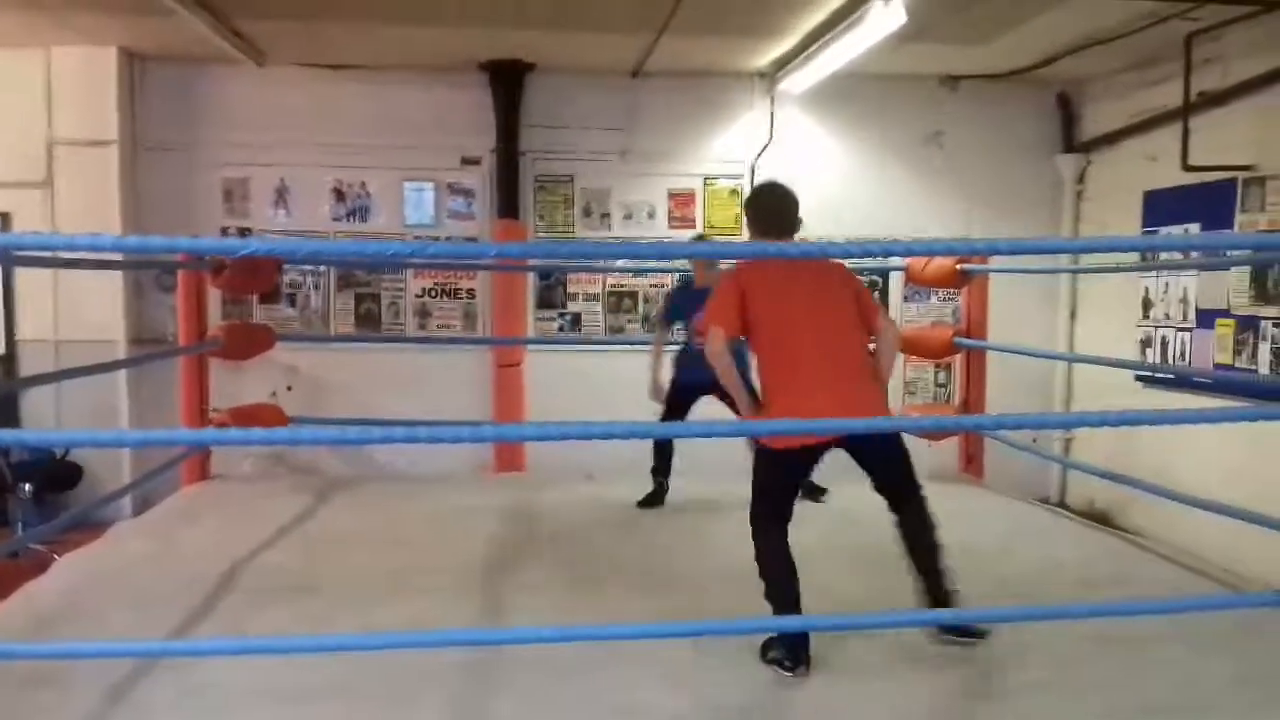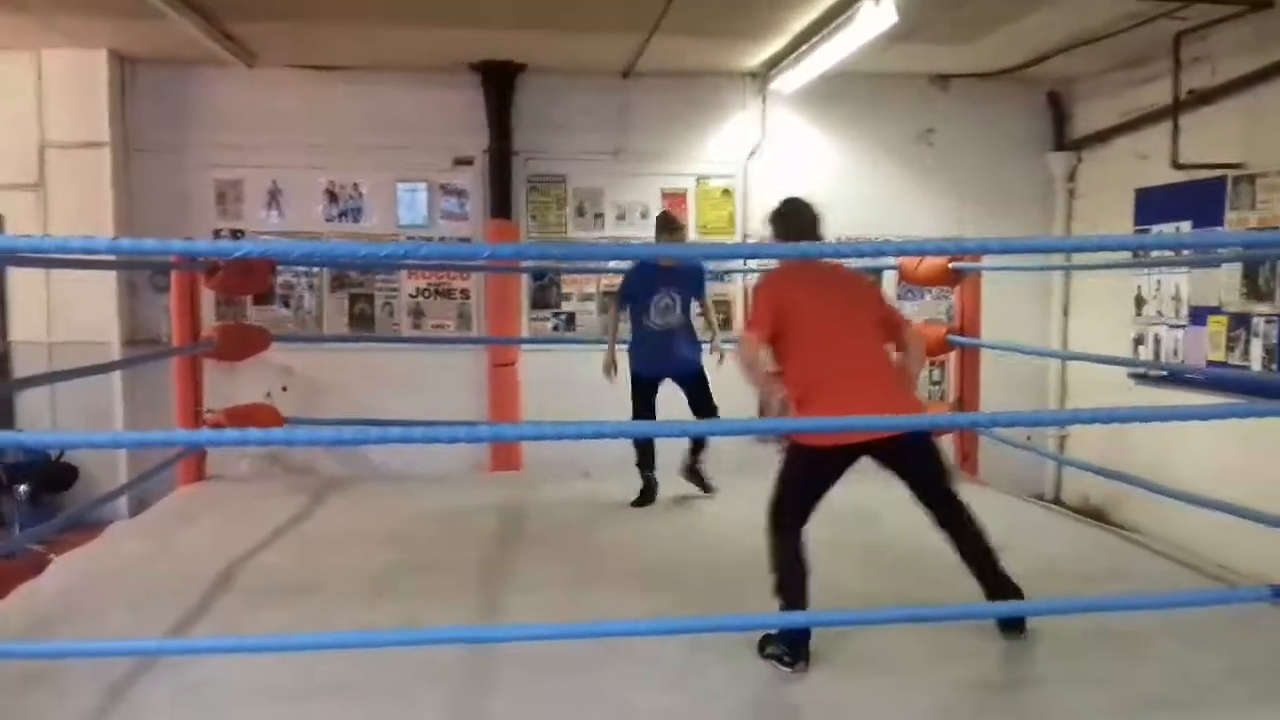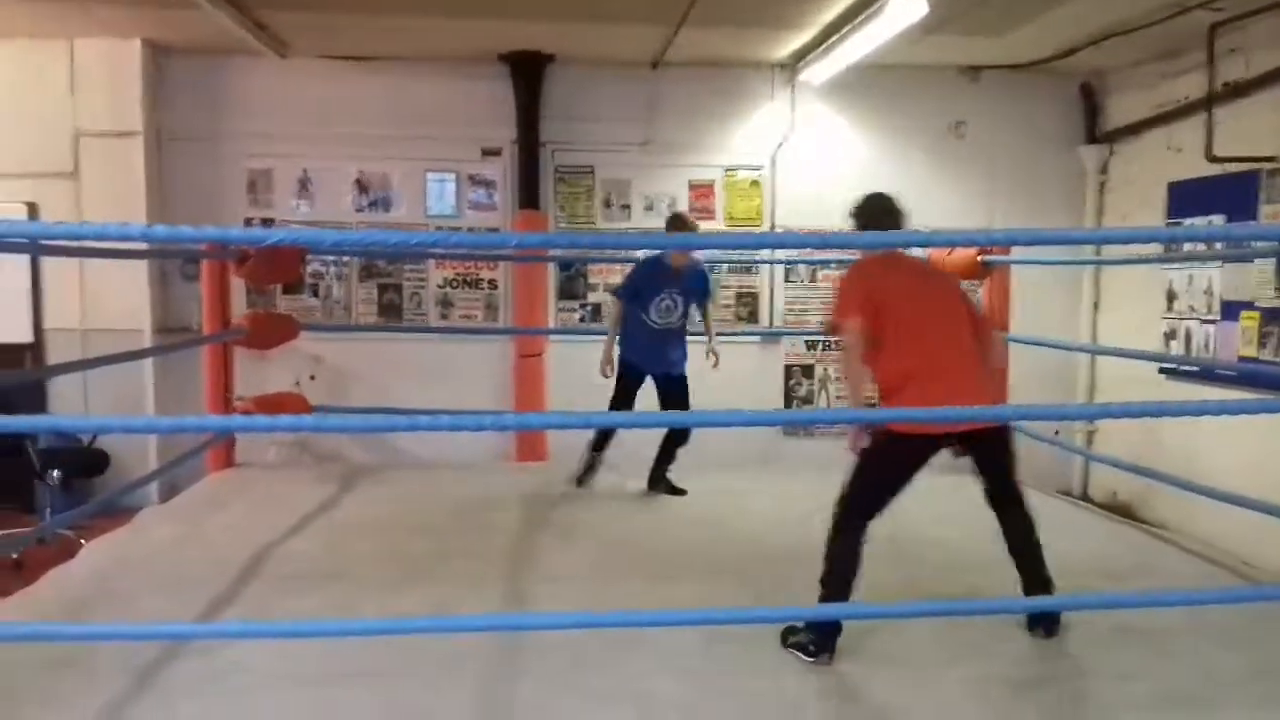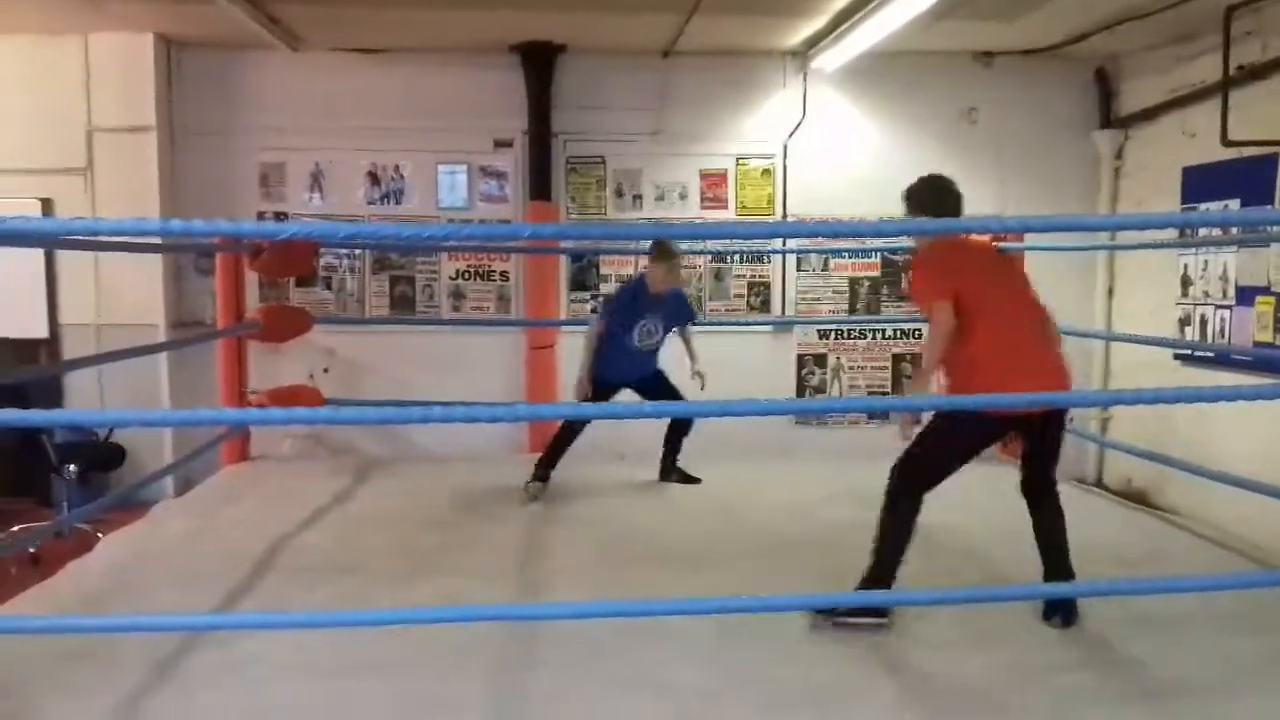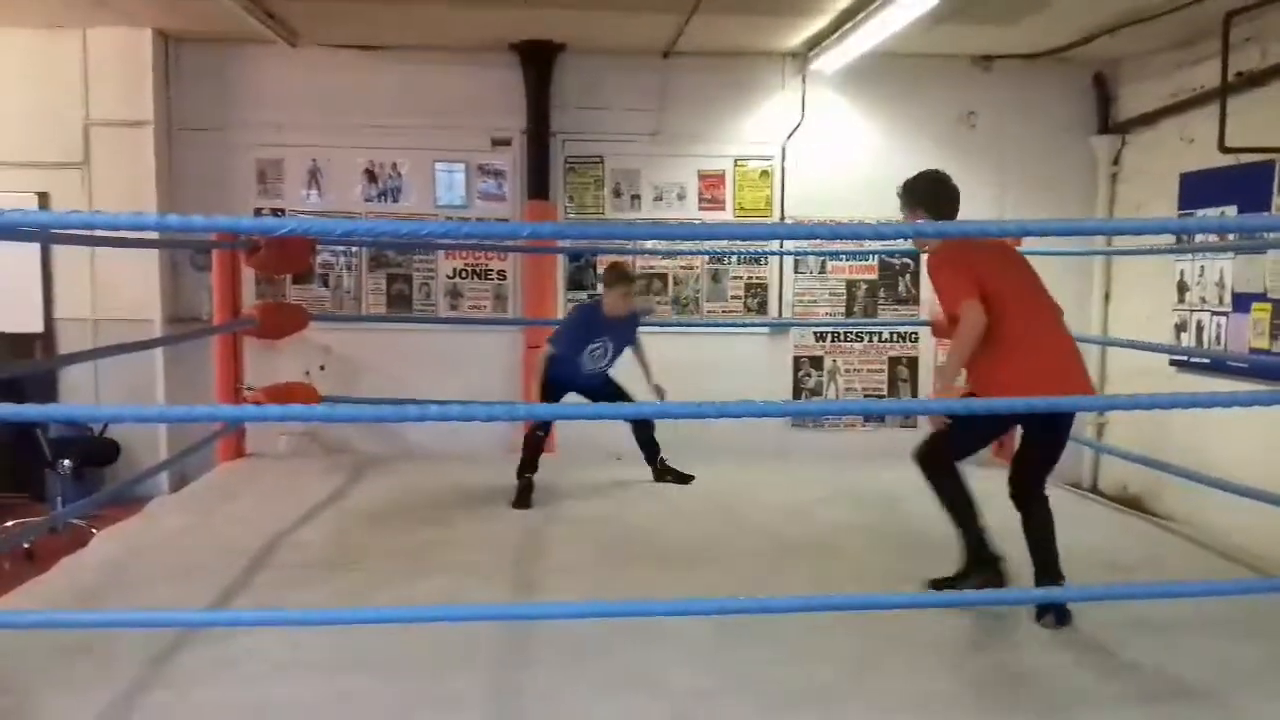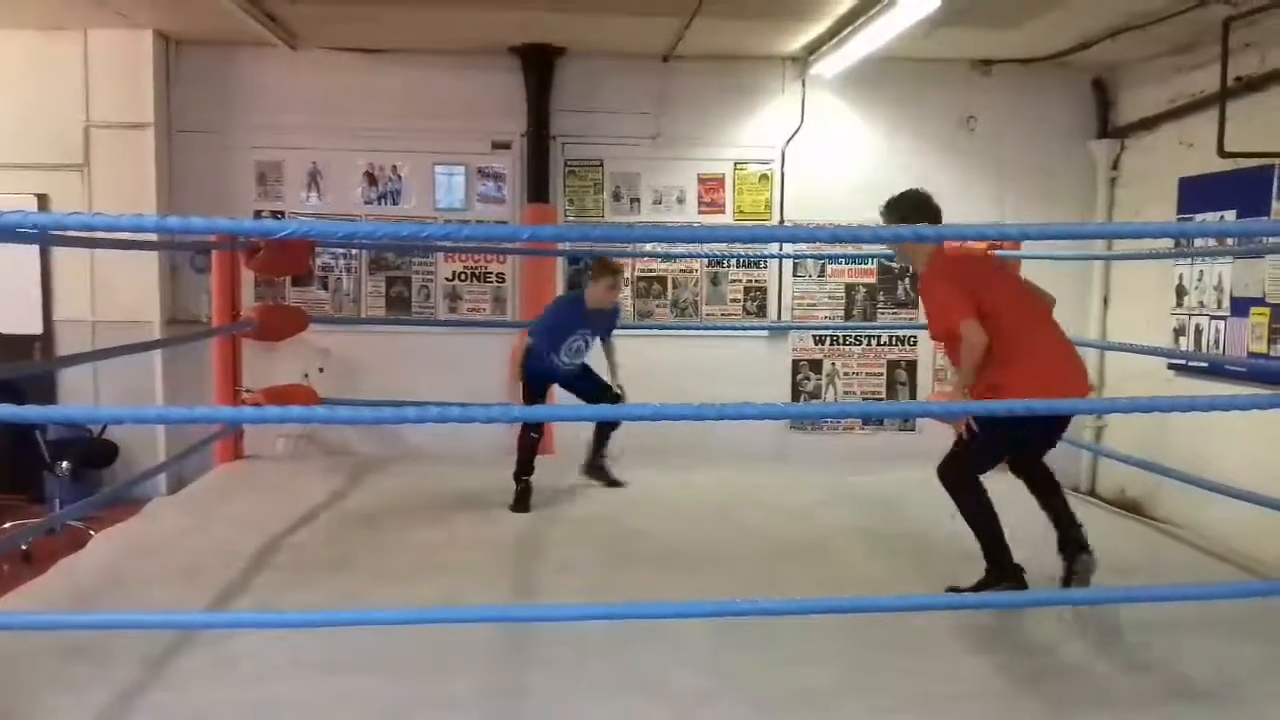
dt=0.2s
person 1, frame 1
left shoulder: (740, 278)
right shoulder: (836, 272)
left elbow: (715, 346)
right elbow: (889, 335)
left wrist: (749, 411)
left hip: (791, 422)
right hip: (862, 413)
left knee: (768, 525)
right knee: (909, 504)
left ankle: (791, 645)
right ankle: (944, 611)
person 1, frame 2
left shoulder: (772, 285)
right shoulder: (858, 283)
left elbow: (752, 354)
right elbow: (913, 344)
left hip: (825, 427)
right hip: (898, 417)
left knee: (785, 522)
right knee: (948, 509)
left ankle: (792, 641)
right ankle: (1008, 606)
person 1, frame 3
left shoulder: (861, 275)
right shoulder: (941, 276)
left elbow: (851, 341)
right elbow: (991, 343)
left hip: (919, 418)
right hip: (983, 408)
left knee: (852, 514)
right knee: (1007, 500)
left ankle: (821, 631)
right ankle: (1044, 609)
person 1, frame 4
left shoulder: (930, 259)
right shoulder: (1001, 258)
left elbow: (943, 323)
right elbow: (1048, 329)
left wrist: (916, 394)
left hip: (986, 394)
right hip: (1050, 390)
left knee: (907, 481)
right knee: (1039, 488)
left ankle: (873, 595)
right ankle: (1061, 598)
person 1, frame 5
left shoulder: (943, 259)
right shoulder: (997, 249)
left elbow: (974, 321)
right elbow: (1047, 311)
left wrist: (943, 385)
left hip: (1009, 388)
right hip: (1067, 383)
left knee: (935, 456)
right knee: (1028, 487)
left ankle: (983, 564)
right ankle: (1051, 594)
person 1, frame 6
left shoulder: (935, 277)
right shoulder: (978, 262)
left elbow: (975, 338)
right elbow: (1045, 302)
left wrist: (961, 392)
left hip: (1020, 394)
right hip: (1068, 380)
left knee: (957, 471)
right knee: (1024, 459)
left ankle: (1004, 573)
right ankle: (1075, 547)
person 2, frame 1
right shoulder: (680, 295)
right elbow: (661, 333)
right wrist: (655, 376)
right hip: (690, 373)
right knee: (667, 426)
left ankle: (799, 481)
right ankle: (660, 485)
person 2, frame 2
left shoulder: (693, 269)
right shoulder: (639, 272)
left elbow: (703, 301)
right elbow: (616, 309)
left wrist: (714, 335)
right wrist: (610, 351)
left hip: (685, 356)
right hip: (644, 360)
left knee: (708, 413)
right knee: (643, 419)
left ankle: (693, 465)
right ankle: (648, 480)
person 2, frame 3
left shoulder: (698, 273)
right shoulder: (646, 269)
left elbow: (703, 308)
right elbow: (619, 305)
left wrist: (711, 340)
right wrist: (608, 349)
left hip: (671, 359)
right hip: (635, 354)
right knee: (620, 409)
left ankle: (658, 476)
right ankle: (593, 459)
person 2, frame 4
left shoulder: (677, 298)
right shoulder: (627, 294)
left elbow: (683, 328)
right elbow: (596, 329)
left wrist: (694, 362)
right wrist: (585, 375)
left hip: (645, 370)
right hip: (608, 370)
left knee: (683, 414)
right knee: (581, 418)
left ankle: (669, 467)
right ankle: (543, 472)
person 2, frame 5
left shoulder: (630, 317)
right shoulder: (581, 317)
left elbow: (635, 344)
right elbow: (547, 352)
left wrist: (650, 379)
right wrist: (535, 395)
left hip: (594, 379)
right hip: (558, 376)
left knee: (640, 415)
right knee: (542, 422)
left ankle: (659, 467)
right ankle: (525, 480)
person 2, frame 6
left shoulder: (611, 311)
right shoulder: (563, 308)
right elbow: (525, 343)
left wrist: (614, 374)
right wrist: (515, 384)
left hip: (573, 370)
right hip: (538, 369)
left knee: (613, 403)
right knee: (534, 425)
left ankle: (595, 462)
right ankle: (523, 484)
